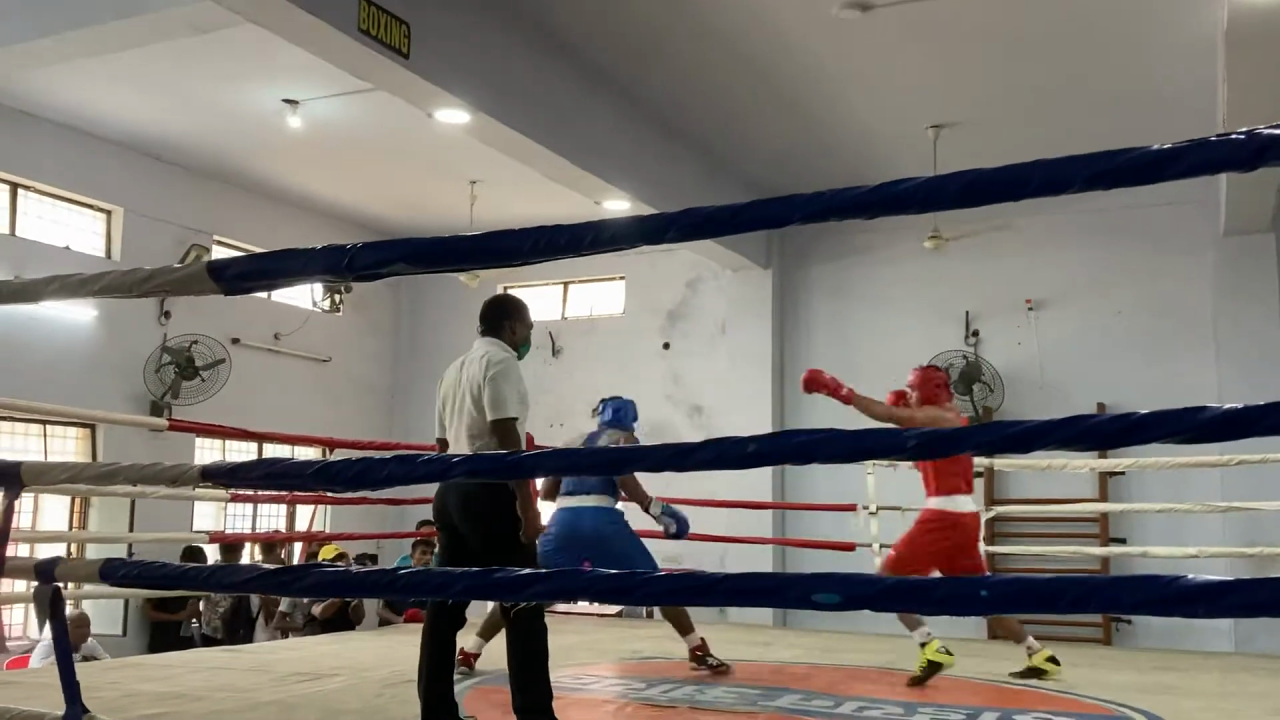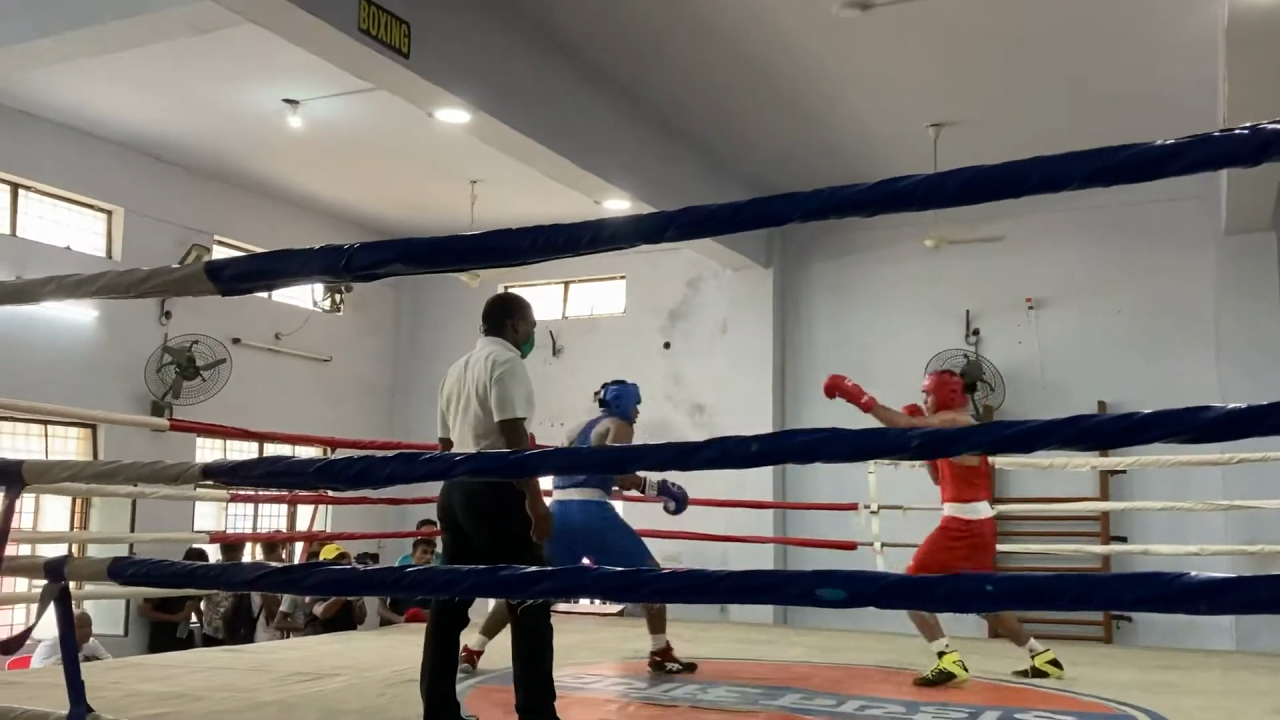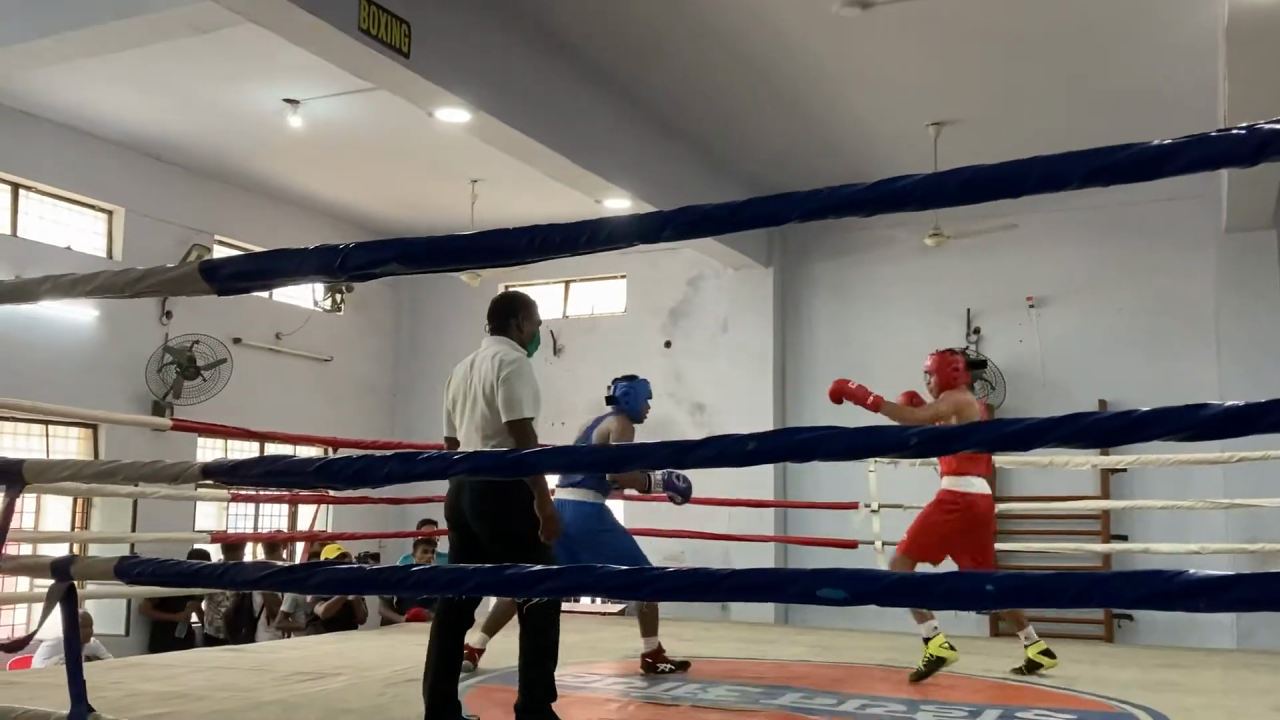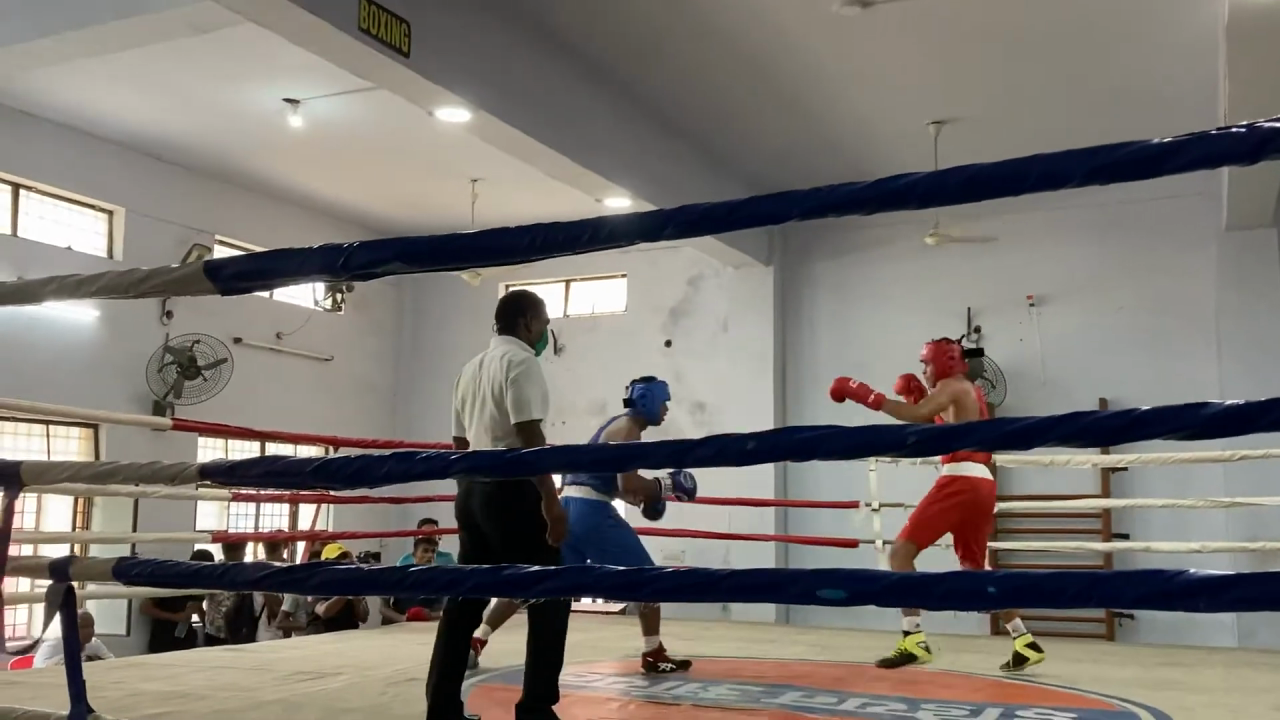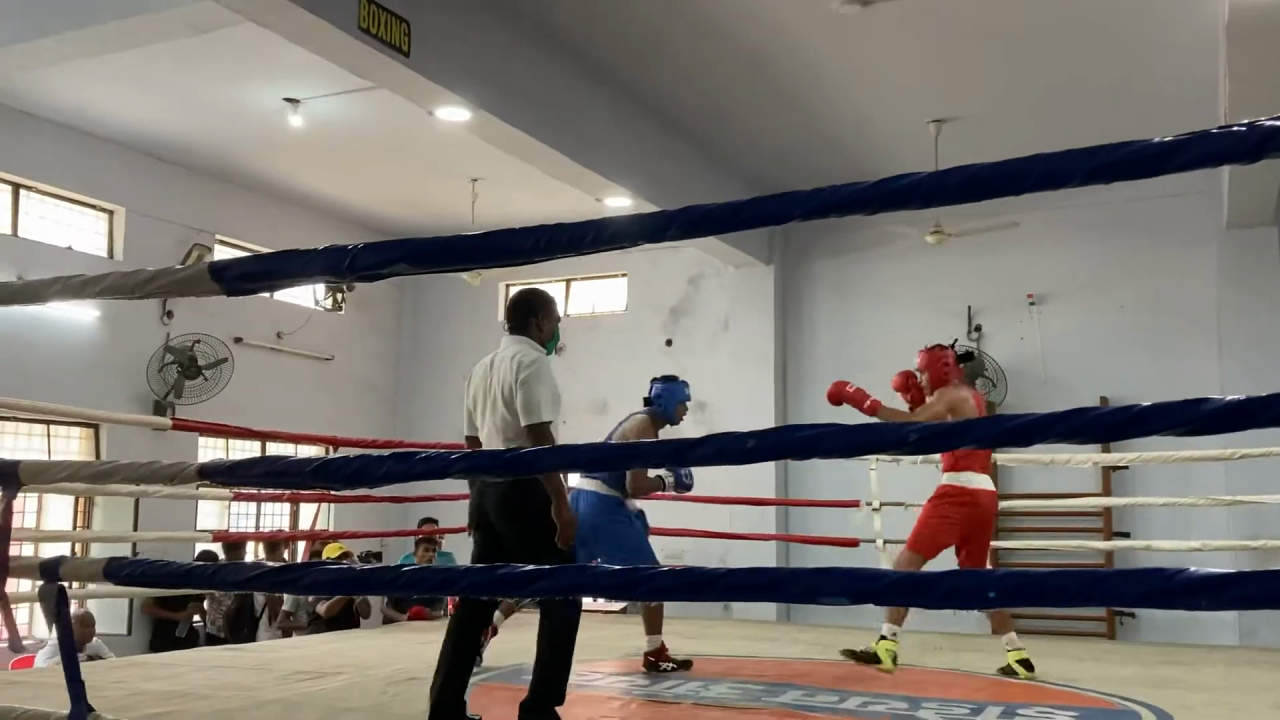
dt=0.1s
person 1, frame 1
left shoulder: (454, 369)
right shoulder: (499, 361)
right elbow: (504, 434)
right wrist: (524, 498)
left hip: (451, 490)
right hip: (489, 492)
left knee: (445, 604)
right knee: (522, 605)
person 1, frame 2
left shoulder: (457, 369)
right shoulder: (505, 361)
right elbow: (513, 435)
right wrist: (534, 498)
left hip: (455, 491)
right hip: (494, 491)
left knee: (450, 603)
right knee: (530, 603)
person 1, frame 3
left shoulder: (462, 368)
right shoulder: (511, 360)
right elbow: (521, 435)
right wrist: (542, 497)
left hip: (462, 490)
right hip: (502, 491)
left knee: (456, 602)
right knee: (539, 601)
person 1, frame 4
left shoulder: (471, 368)
right shoulder: (521, 361)
right elbow: (529, 435)
right wrist: (551, 500)
left hip: (474, 490)
right hip: (511, 491)
left knee: (464, 602)
right knee: (549, 601)
person 1, frame 5
left shoulder: (482, 367)
right shoulder: (531, 361)
right elbow: (539, 437)
right wrist: (560, 502)
left hip: (488, 490)
right hip: (525, 491)
left knee: (476, 602)
right knee: (561, 602)
person 2, frame 1
left shoulder: (935, 416)
right shoulder: (946, 420)
left elbow: (886, 414)
right elbow: (927, 464)
left wrist: (838, 390)
right wrist: (909, 428)
left hip: (945, 516)
right hip: (964, 517)
left knee: (886, 579)
left ankle: (932, 649)
right ankle: (1040, 656)
person 2, frame 2
left shoulder: (953, 421)
right shoulder: (963, 428)
left elbow: (905, 424)
right elbow: (943, 476)
left wrist: (860, 398)
left hip: (963, 524)
right hip: (978, 524)
left ankle: (948, 660)
right ankle: (1044, 657)
person 2, frame 3
left shoulder: (957, 399)
right shoulder: (971, 406)
left elbow: (912, 418)
left wrist: (864, 397)
right wrist: (927, 414)
left hip: (960, 498)
right hip: (979, 501)
left knee: (900, 565)
left ankle: (937, 645)
right ankle: (1037, 648)
person 2, frame 4
left shoulder: (952, 385)
right shoulder: (969, 393)
left elbow: (915, 417)
left wrist: (867, 396)
right wrist: (916, 397)
left hip: (960, 482)
right hip: (981, 486)
left knee: (900, 553)
right knee: (974, 571)
left ankle: (913, 639)
right ankle: (1025, 644)
person 2, frame 5
left shoulder: (950, 394)
right shoulder: (972, 397)
left elbow: (912, 424)
left wrist: (864, 401)
right wrist: (915, 398)
left hip: (960, 493)
right hip: (983, 496)
left knee: (906, 564)
left ankle: (885, 647)
right ankle: (1018, 656)
person 3, frame 1
left shoulder: (573, 444)
right shoulder: (624, 438)
left elbow: (547, 491)
right elbow: (624, 478)
right wrist: (655, 508)
left hip: (564, 520)
right hip: (602, 520)
left ankle: (469, 652)
right ankle: (699, 650)
person 3, frame 2
left shoulder: (577, 430)
right shoulder: (618, 425)
right elbow: (618, 472)
right wrist: (651, 485)
left hip: (559, 511)
right hip: (592, 511)
left ankle: (470, 650)
right ankle: (660, 653)
person 3, frame 3
left shoulder: (589, 427)
right shoulder: (621, 425)
right elbow: (617, 475)
right wrist: (657, 482)
left hip: (558, 510)
right hip: (587, 513)
left ankle: (472, 648)
right ankle: (653, 655)
person 3, frame 4
left shoulder: (617, 425)
right shoulder: (628, 431)
right elbow: (630, 486)
left wrist: (651, 494)
right wrist: (665, 485)
left hip: (566, 511)
right hip: (585, 510)
left ankle: (476, 640)
right ankle: (654, 655)
person 3, frame 5
left shoulder: (638, 422)
right shoulder: (643, 429)
right elbow: (635, 486)
left wrist: (630, 508)
right wrist: (667, 482)
left hip: (581, 502)
right hip: (600, 506)
right ankle: (654, 653)
